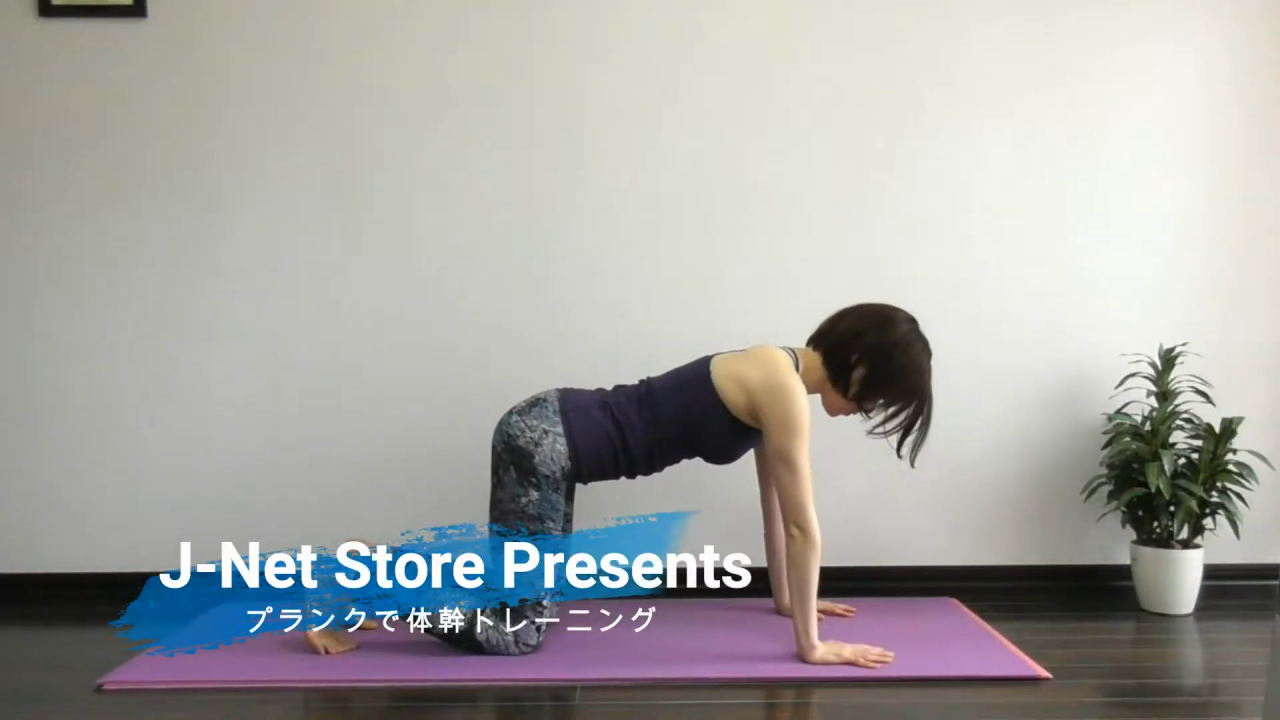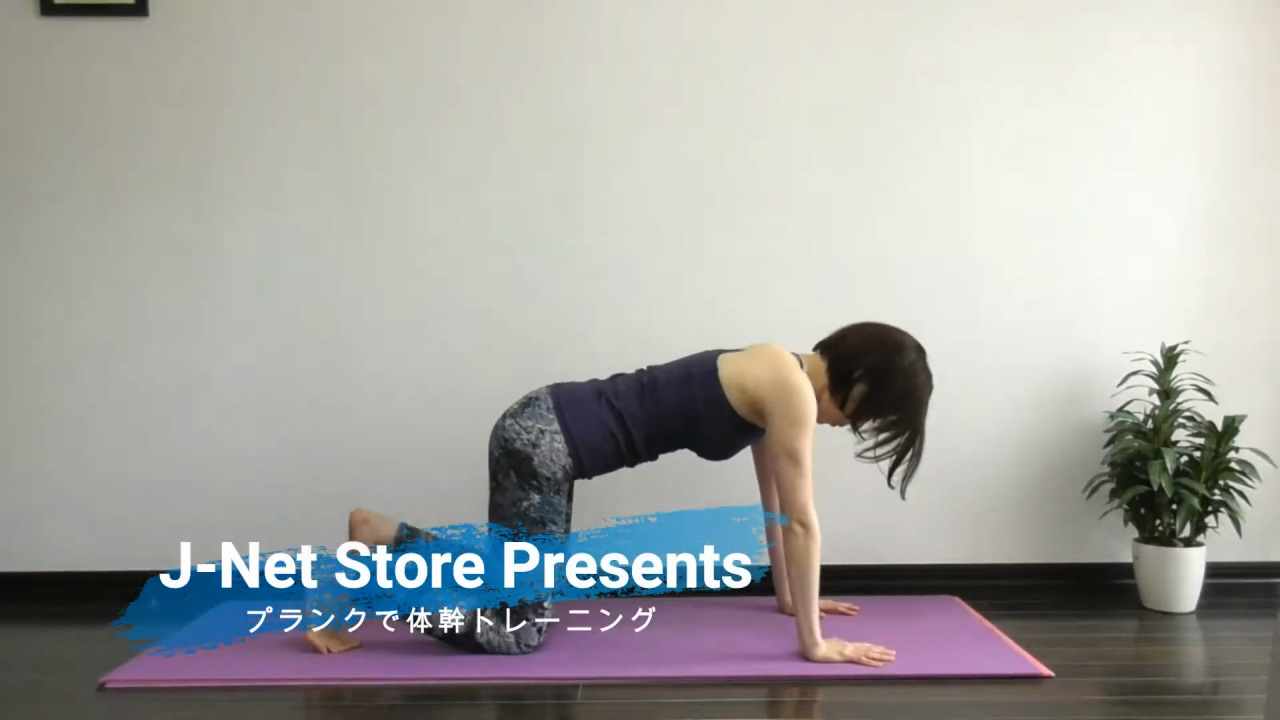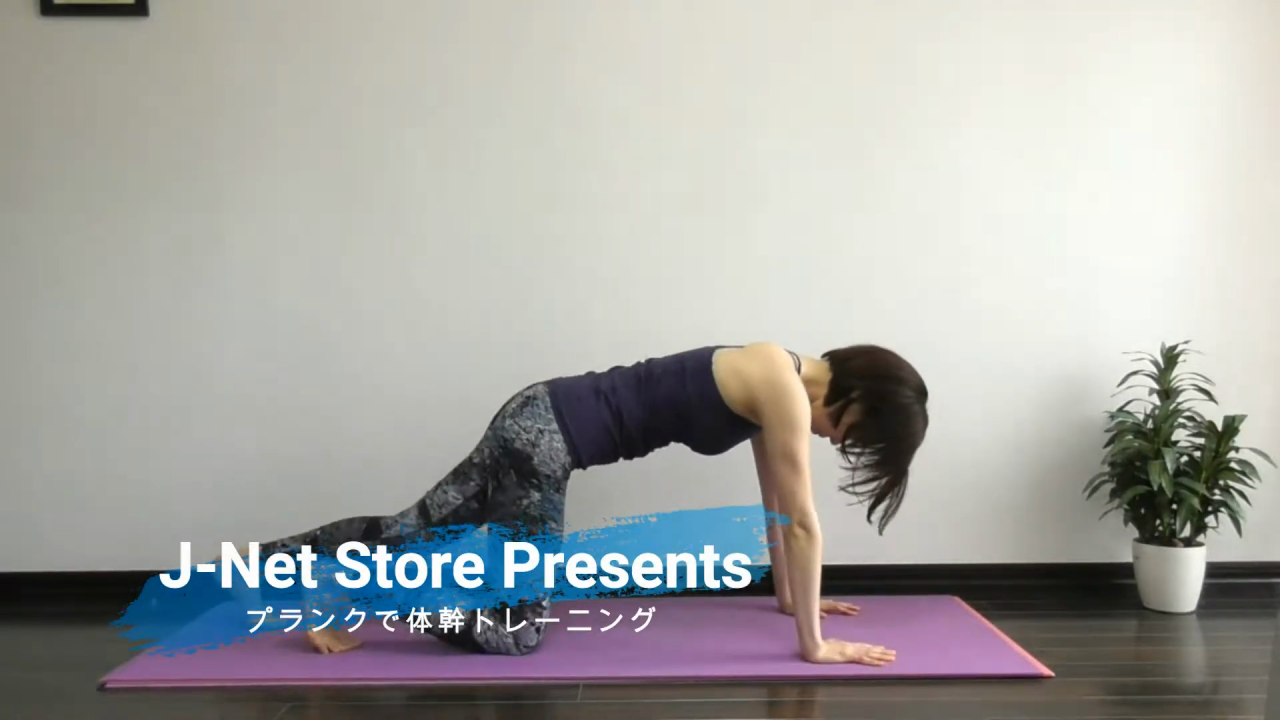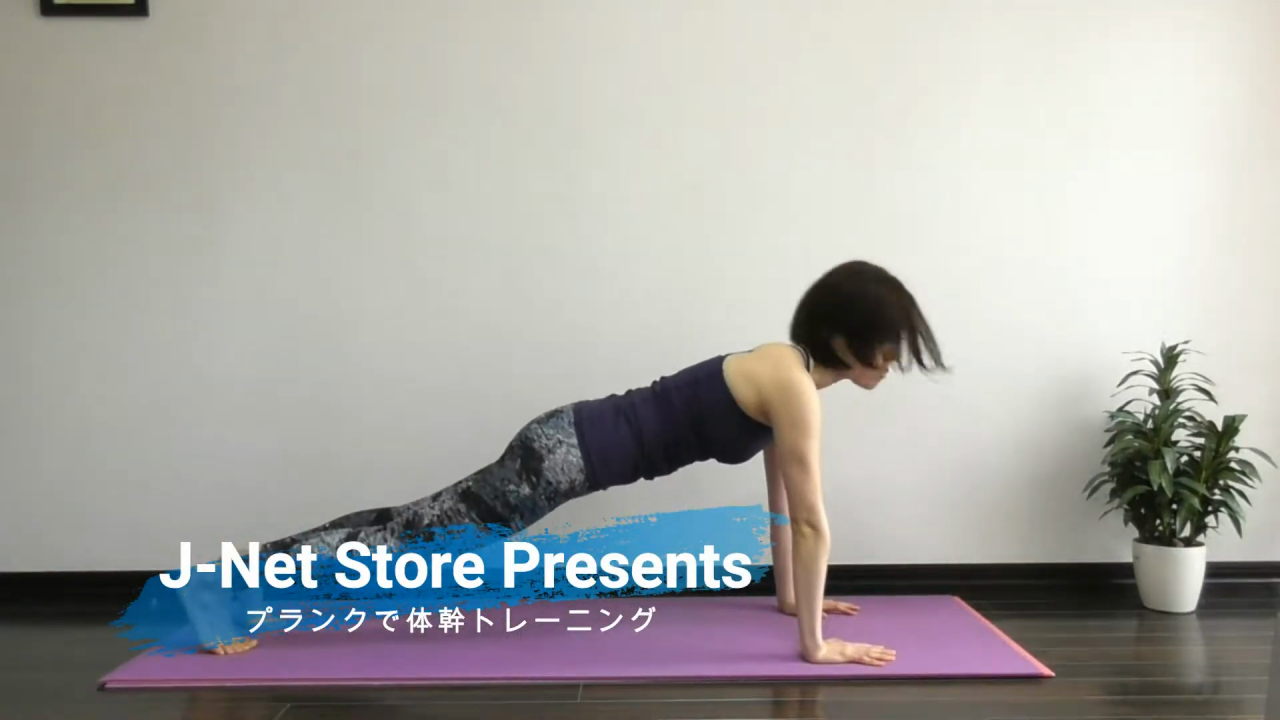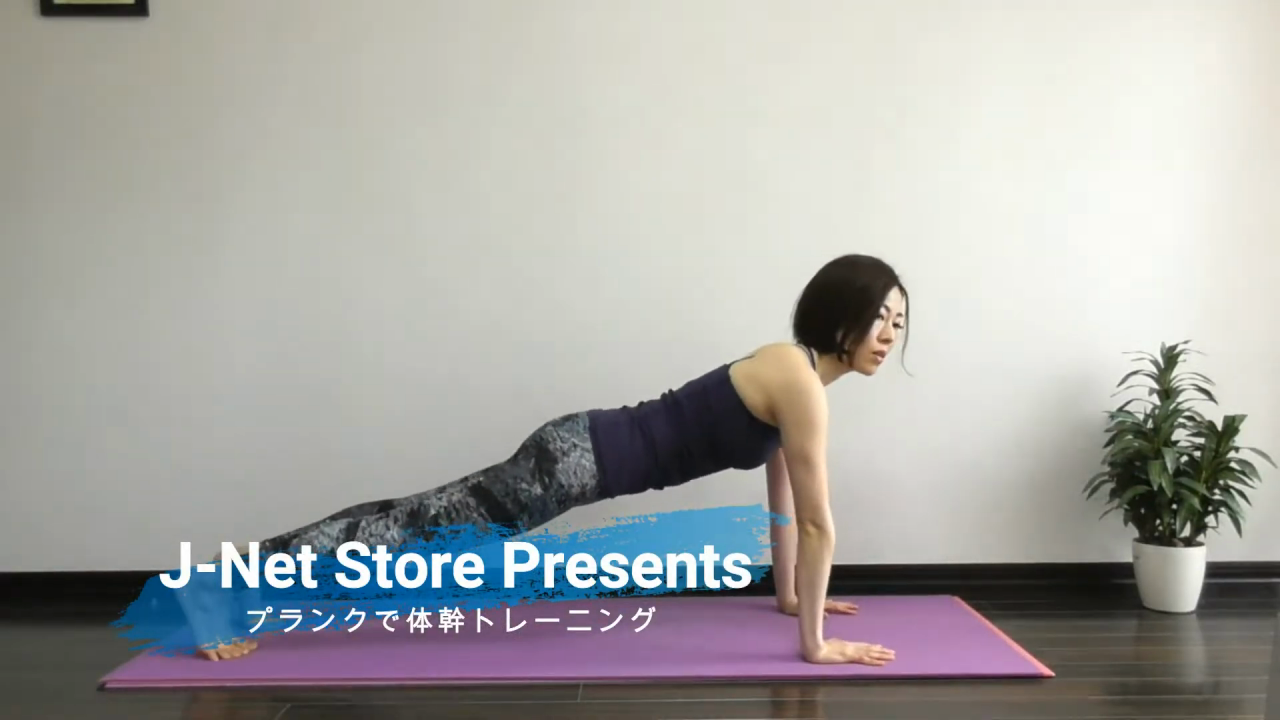
dt=1s
person 1, frame 1
left shoulder: (775, 374)
right shoulder: (784, 389)
left elbow: (773, 503)
right elbow: (801, 526)
left wrist: (786, 598)
right wrist: (811, 644)
left hip: (552, 437)
right hip: (540, 443)
left knee: (525, 597)
right knee: (516, 634)
person 1, frame 2
left shoulder: (774, 380)
right shoulder: (792, 387)
left elbow: (773, 502)
right elbow: (799, 521)
left wrist: (789, 596)
right wrist: (814, 641)
left hip: (544, 428)
right hip: (540, 443)
right knee: (516, 630)
left ankle: (381, 538)
person 1, frame 3
left shoulder: (777, 382)
right shoulder: (785, 390)
left elbow: (774, 504)
right elbow: (801, 523)
left wrist: (788, 595)
right wrist: (813, 643)
left hip: (541, 421)
right hip: (543, 437)
left knee: (414, 531)
right knee: (512, 631)
left ankle: (260, 562)
person 1, frame 4
left shoulder: (788, 371)
right shoulder: (793, 386)
left elbow: (782, 502)
right elbow: (811, 521)
left wrist: (790, 595)
right wrist: (815, 642)
left hip: (575, 445)
right hip: (566, 453)
left knee: (415, 527)
right knee: (409, 536)
person 1, frame 5
left shoulder: (789, 367)
right shoulder: (802, 385)
left elbow: (780, 494)
right elbow: (816, 521)
left wrist: (789, 594)
right wrist: (814, 642)
left hip: (583, 452)
right hip: (574, 462)
left knee: (414, 523)
right knee: (407, 530)
